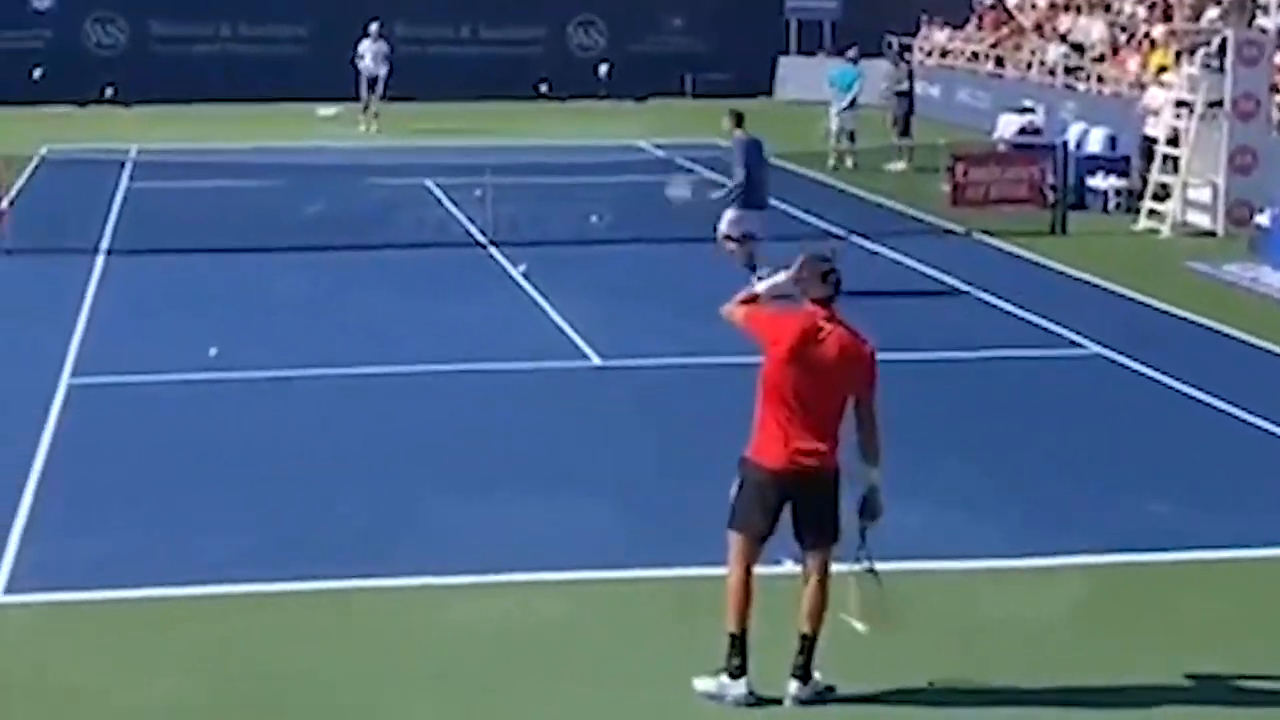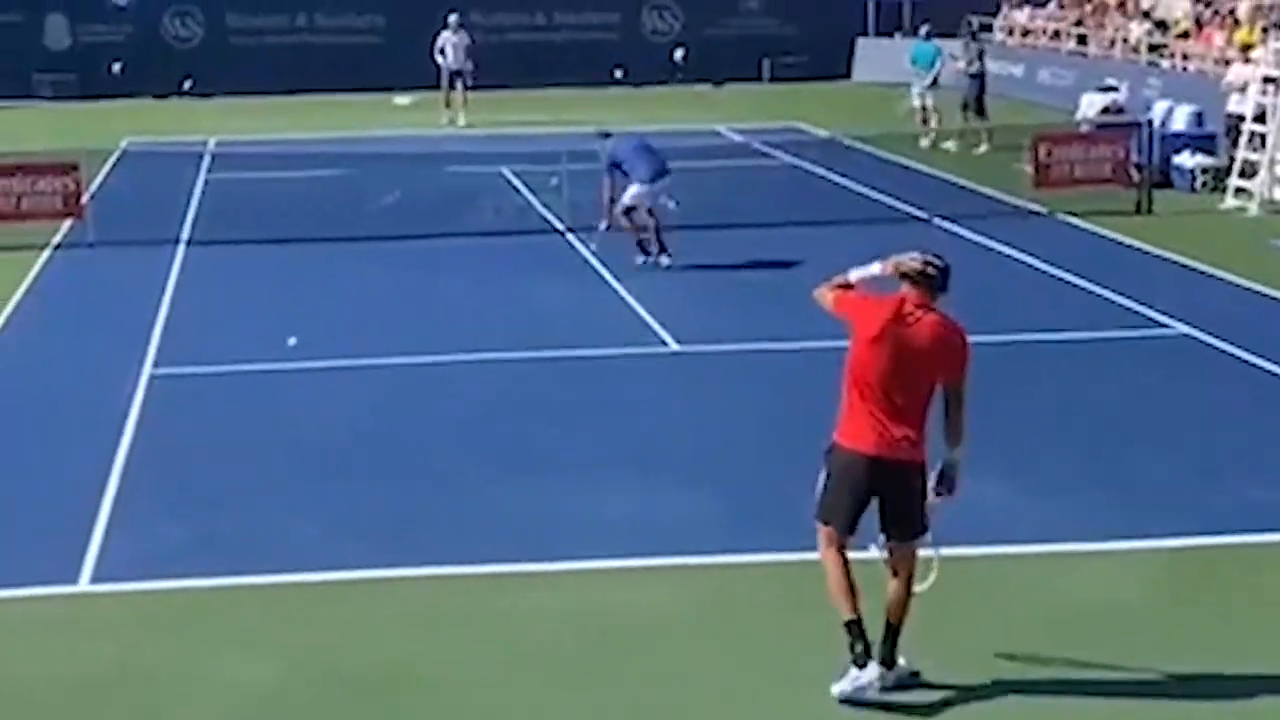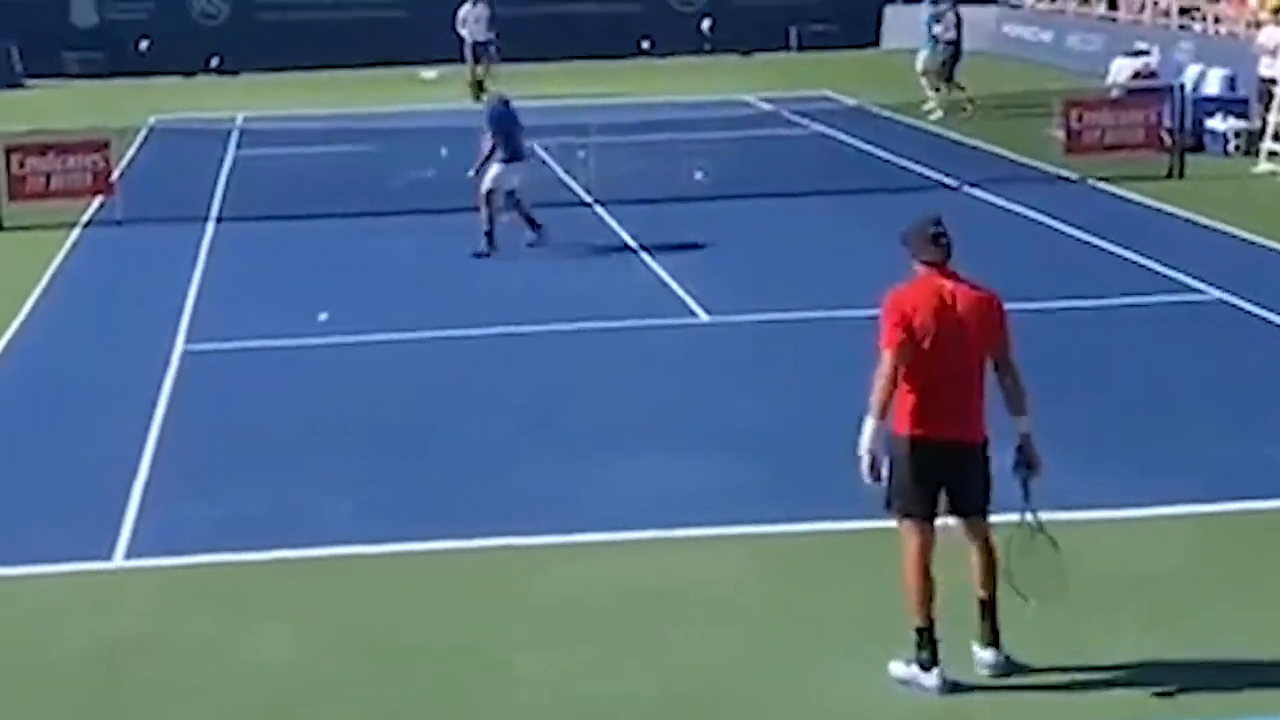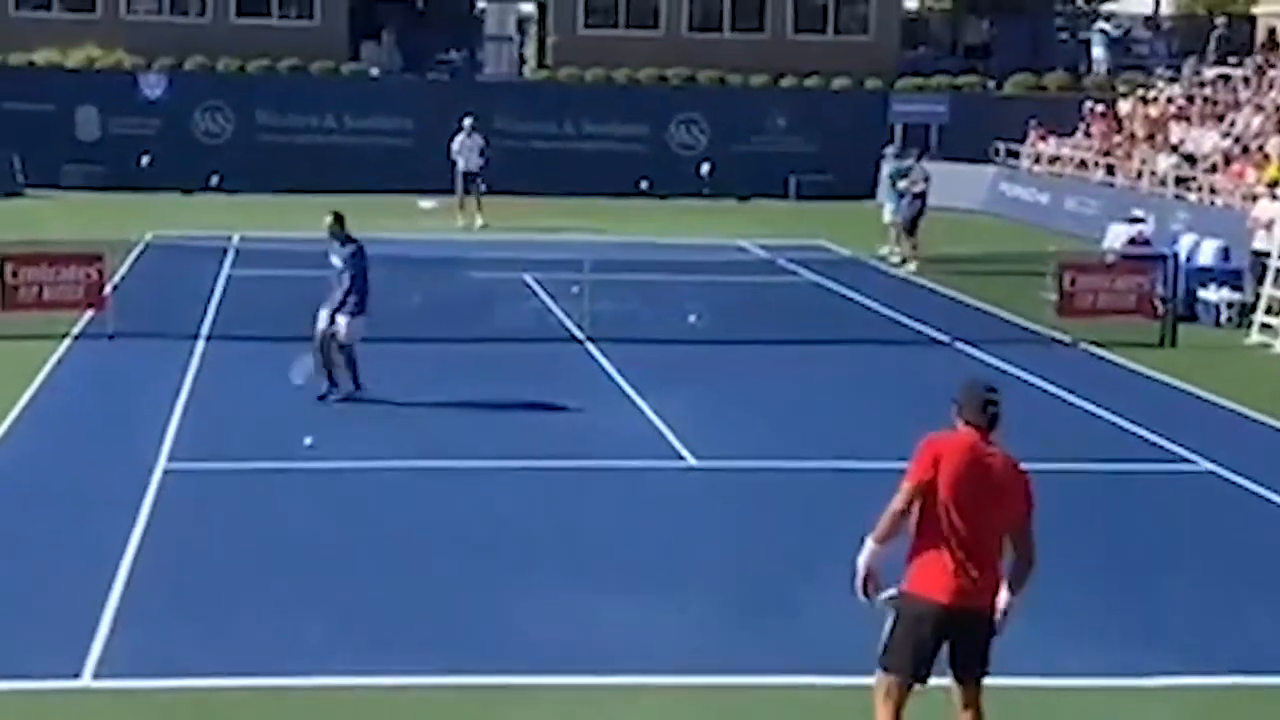
dt=1s
person 1, frame 1
left shoulder: (782, 326)
right shoulder: (858, 349)
left elbow: (730, 309)
right elbow: (866, 424)
left wrist: (780, 279)
right wrist: (873, 484)
left hip: (766, 465)
right hip: (819, 471)
left knee: (740, 561)
right knee: (816, 570)
left ankle: (735, 674)
right ankle: (801, 677)
person 1, frame 2
left shoulder: (873, 310)
right shoulder: (950, 335)
left elbow: (823, 293)
right elbow: (954, 407)
left wrist: (874, 268)
right wrist: (951, 462)
left hip: (854, 451)
right hip: (907, 459)
left knee: (831, 547)
right knee: (902, 560)
left ankle: (861, 657)
right ankle: (887, 660)
person 1, frame 3
left shoulder: (903, 300)
right shoulder: (986, 301)
left elbow: (889, 373)
right elbow: (1008, 375)
left wrist: (868, 437)
right wrist: (1025, 436)
left hip: (917, 438)
right hip: (969, 438)
left knee: (917, 543)
right knee: (979, 535)
left ankle: (926, 661)
right ankle: (989, 645)
person 1, frame 4
left shoulder: (937, 449)
right shoulder: (1014, 475)
left elbow: (899, 511)
right elbow: (1024, 557)
left wrist: (867, 556)
right wrist: (1006, 598)
left hip: (927, 595)
right hip: (980, 603)
